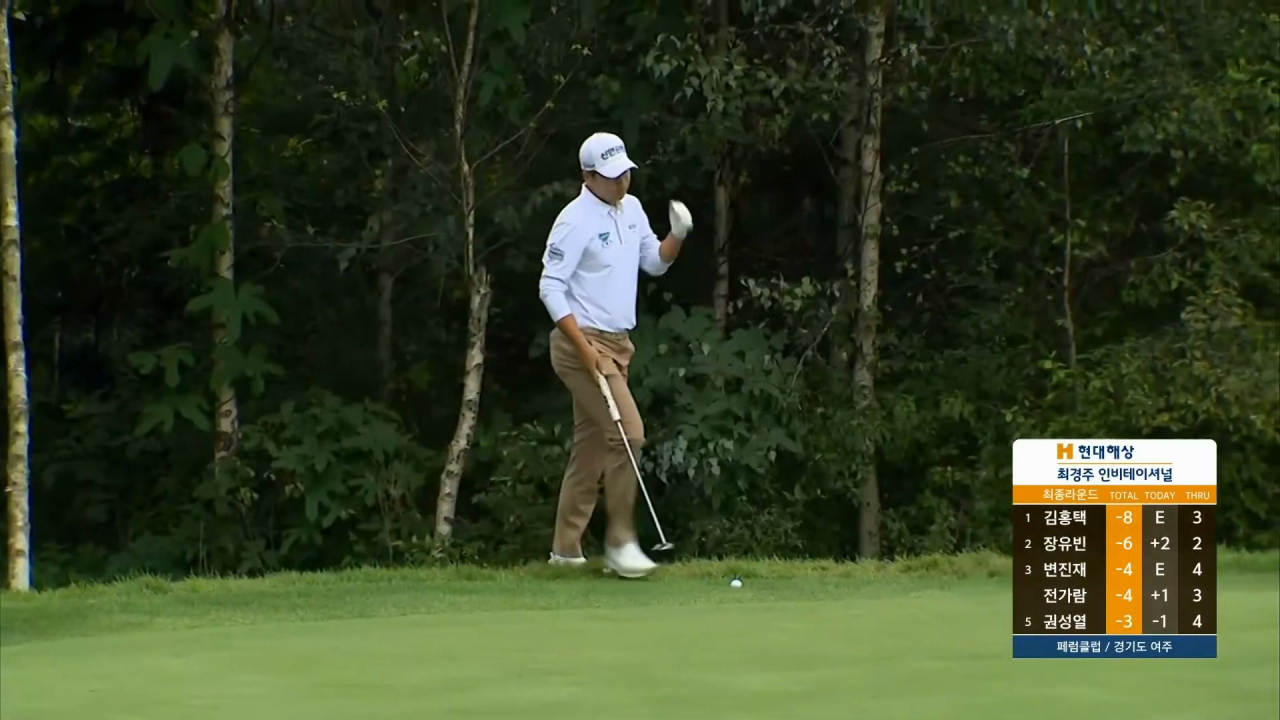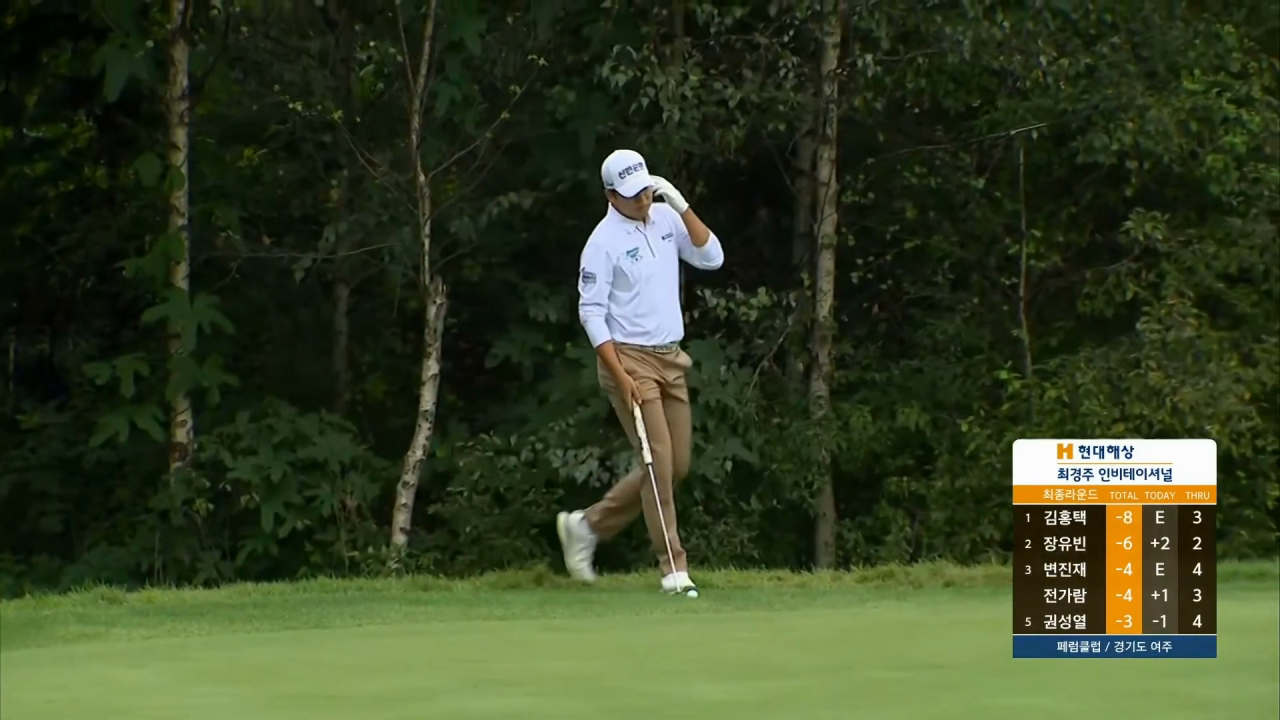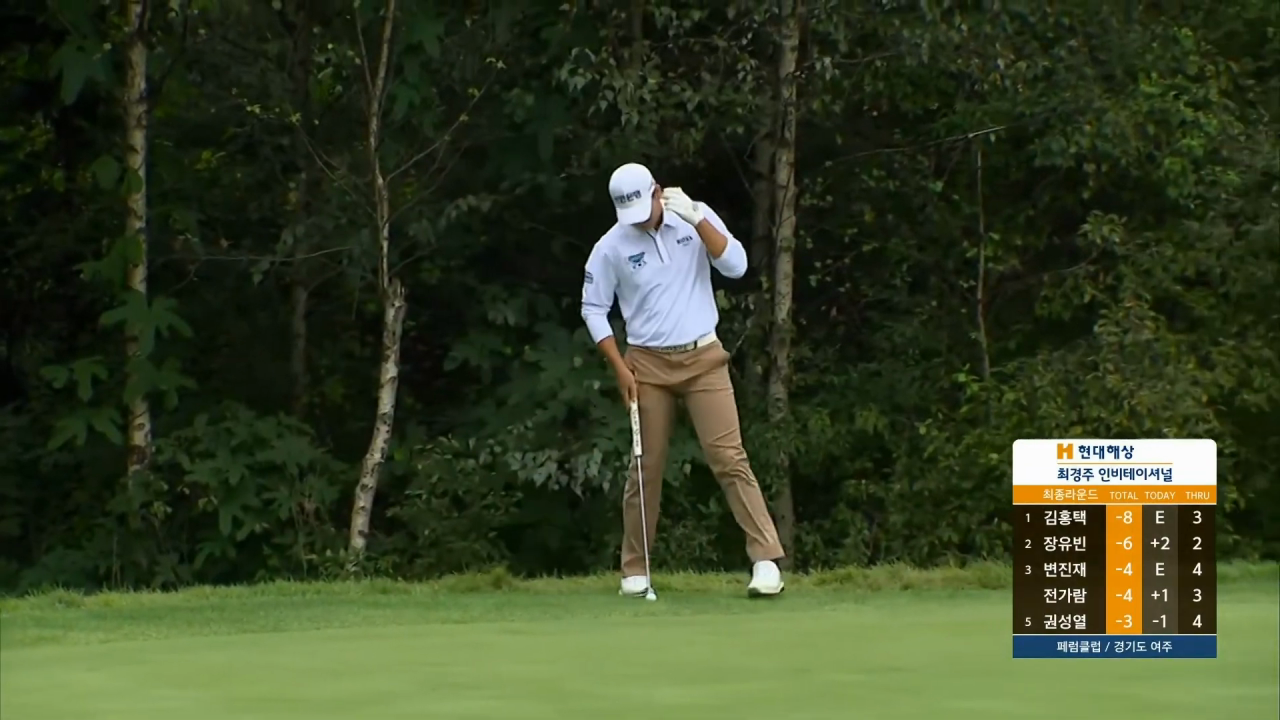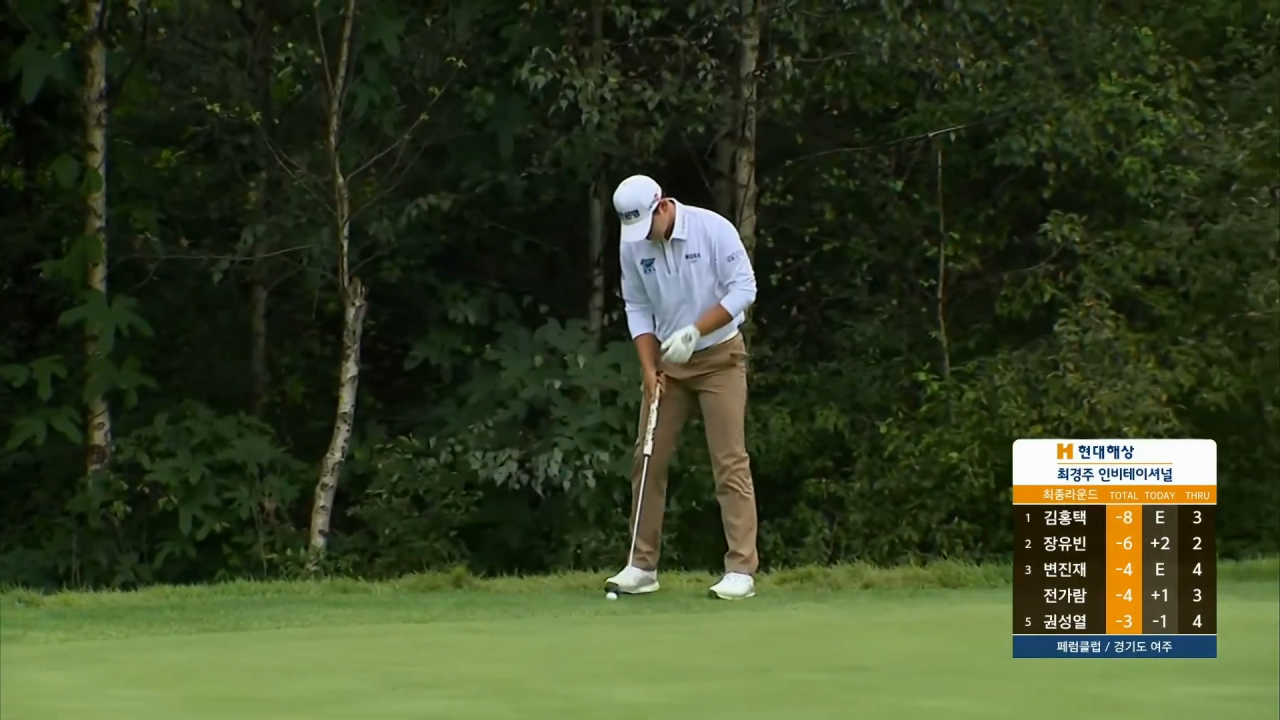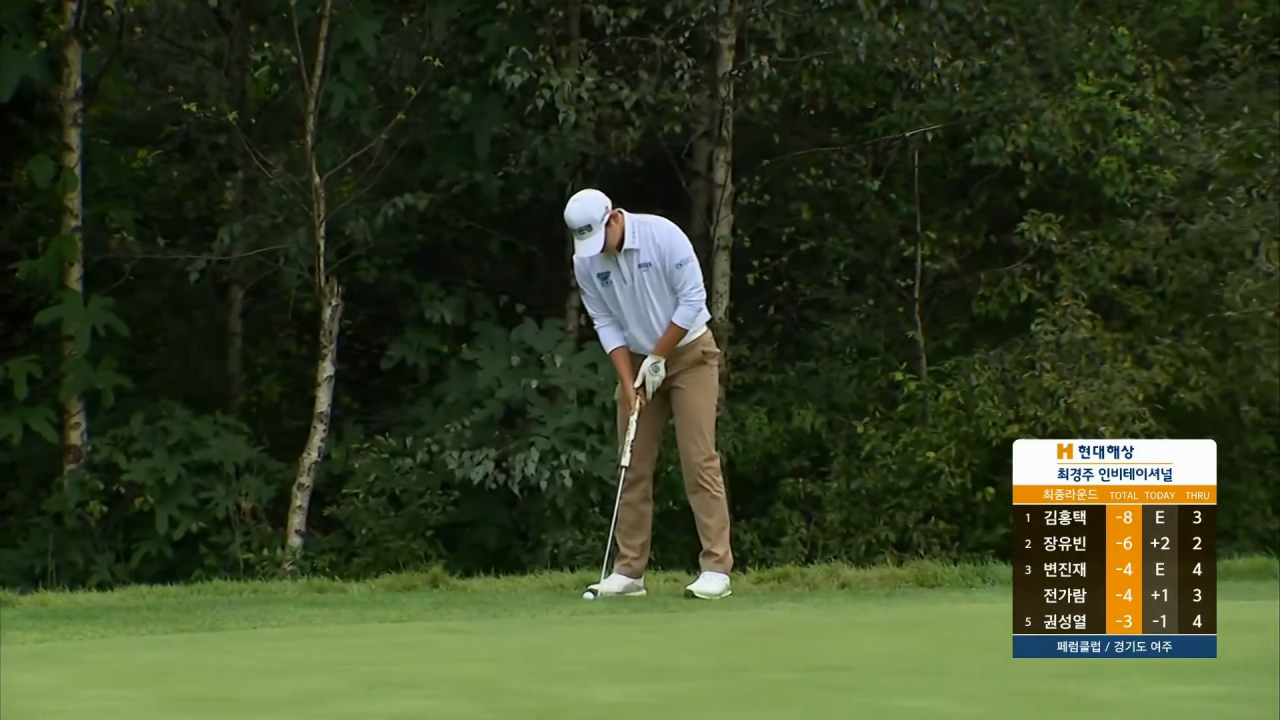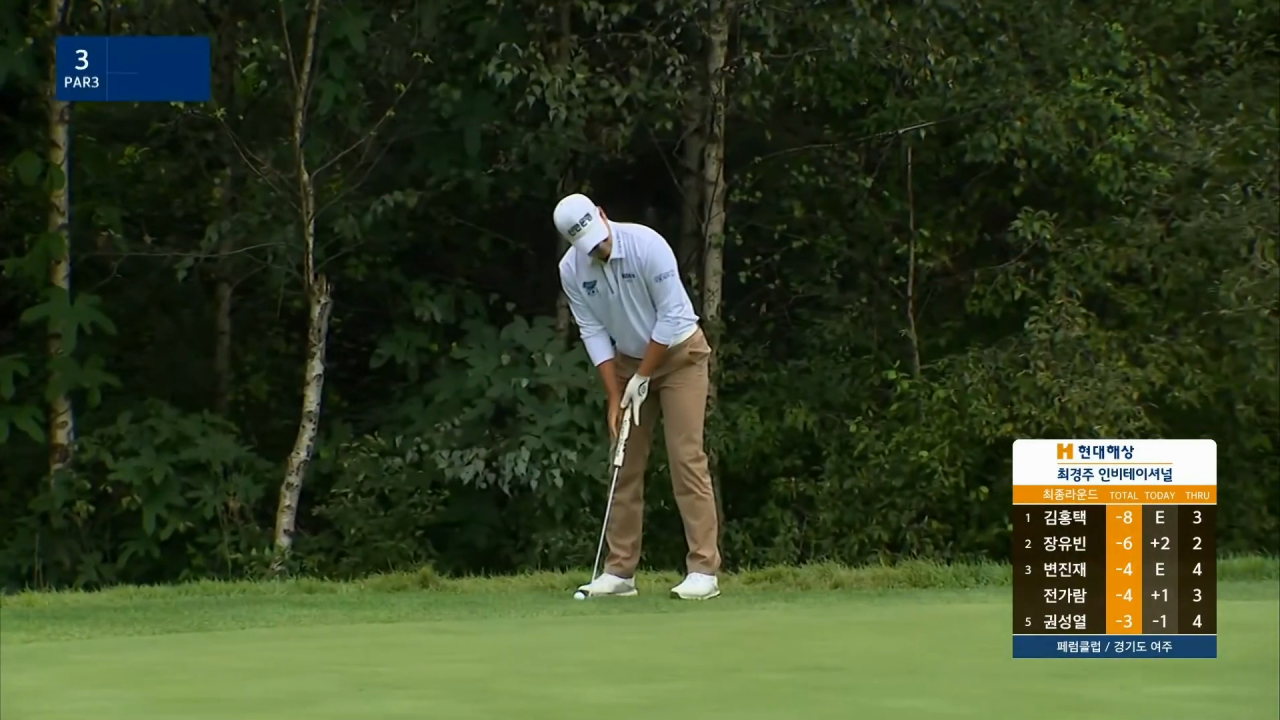
dt=0.4s
person 1, frame 1
left shoulder: (631, 208)
right shoulder: (576, 219)
left elbow: (655, 261)
right elbow: (551, 288)
left wrist: (678, 234)
right wrist: (583, 345)
left hip: (616, 343)
right hip: (583, 346)
left knee: (590, 449)
right knee: (628, 436)
left ankle: (566, 550)
right ankle: (620, 542)
person 1, frame 2
left shoulder: (665, 220)
right shoulder: (604, 240)
left elbow: (712, 258)
right elbow: (591, 312)
left wrist: (682, 207)
right wrist: (619, 374)
left hip: (670, 358)
right hip: (629, 361)
left knee: (675, 464)
right knee: (658, 463)
left ankle: (586, 524)
right ankle: (673, 567)
person 1, frame 3
left shoulder: (697, 216)
right shoulder: (610, 246)
left elbow: (737, 266)
right elbow: (593, 308)
left wrist: (697, 219)
right wrist: (619, 367)
left hip: (704, 358)
right hip: (649, 364)
left knee: (729, 457)
right knee: (647, 467)
left ankle: (766, 561)
right ankle: (634, 570)
person 1, frame 4
left shoulder: (714, 228)
right shoulder: (632, 246)
left elbow: (744, 290)
right elbow: (637, 309)
left wrist: (692, 331)
right wrist: (648, 368)
left hip: (719, 356)
right hip: (669, 361)
left knee: (729, 460)
right knee: (649, 457)
left ankle: (741, 569)
right ankle: (643, 565)
person 1, frame 5
left shoulder: (663, 235)
right shoulder: (585, 262)
left elbow: (693, 300)
right elbow: (606, 324)
left wrist: (658, 357)
right wrist: (627, 380)
left hip: (689, 355)
right hip: (637, 363)
left knee: (699, 458)
right knee: (634, 466)
left ankle: (716, 569)
right ankle: (629, 570)
person 1, frame 6
left shoulder: (647, 245)
right shoulder: (571, 269)
left elbow: (672, 316)
right elbow: (593, 333)
left wrist: (642, 377)
right wrist: (615, 397)
left hip: (679, 353)
right hip: (628, 360)
left knee: (686, 457)
right knee: (625, 464)
left ankle: (703, 569)
right ankle: (620, 571)
